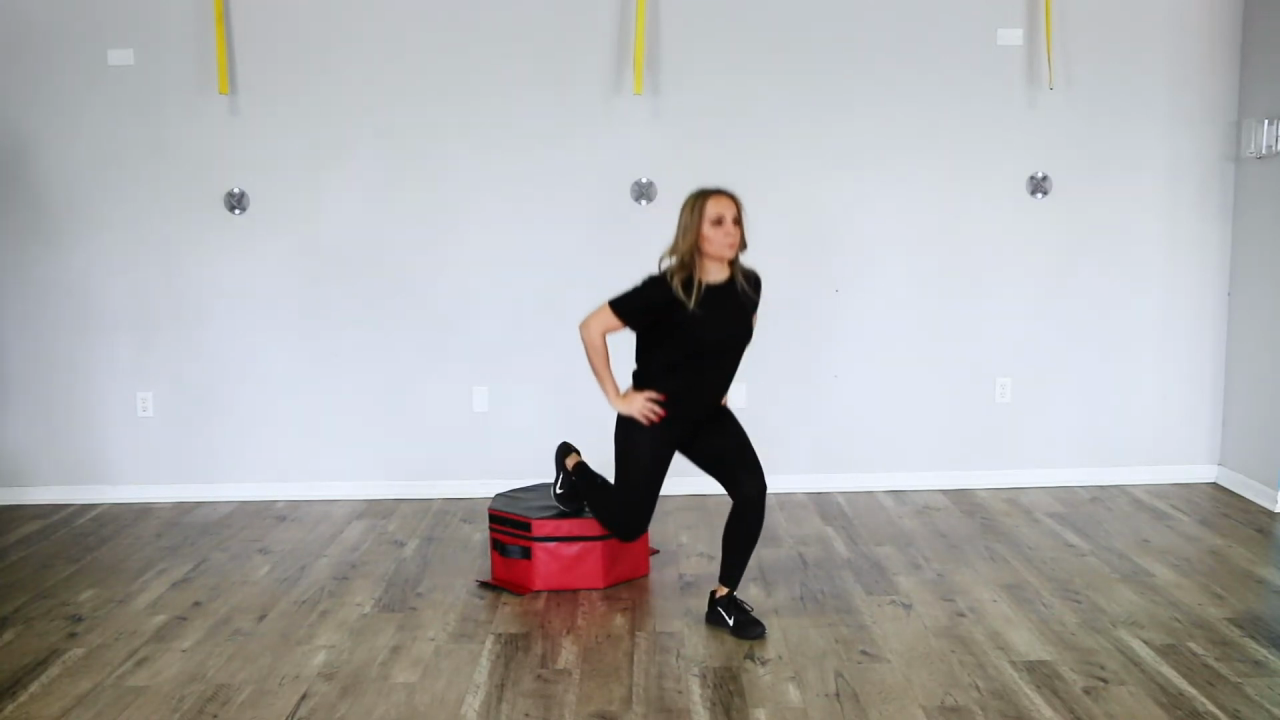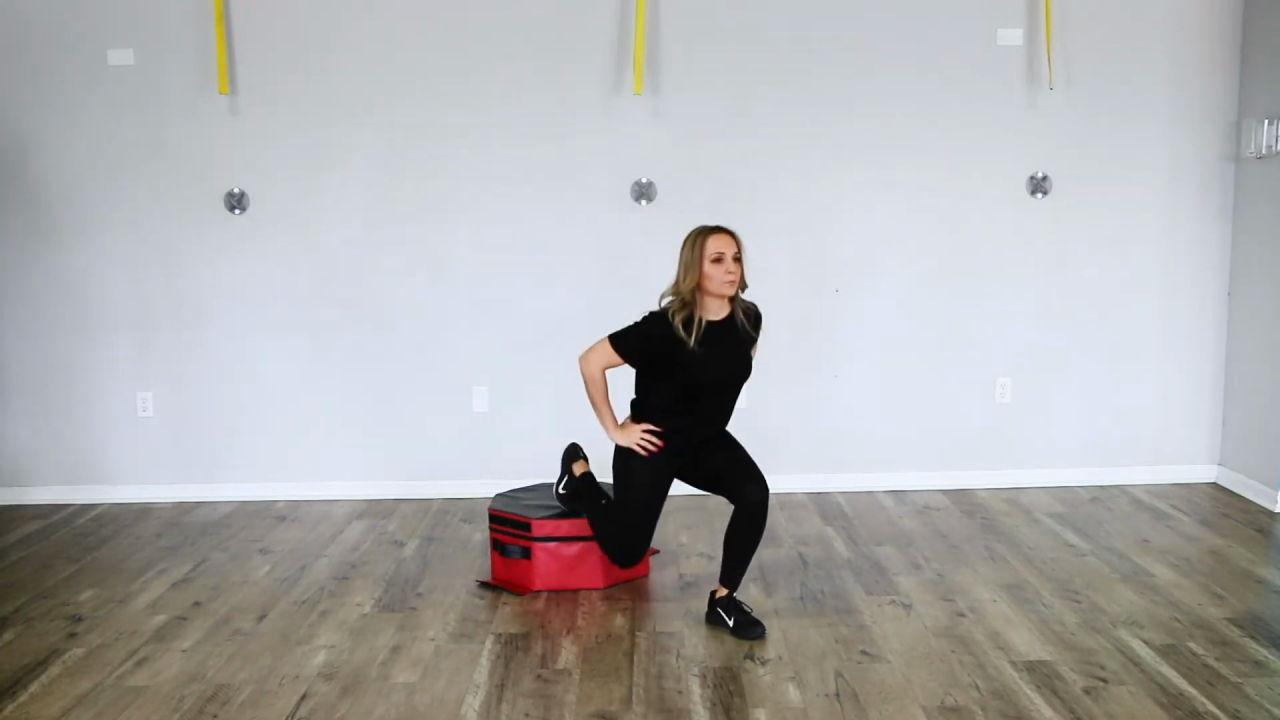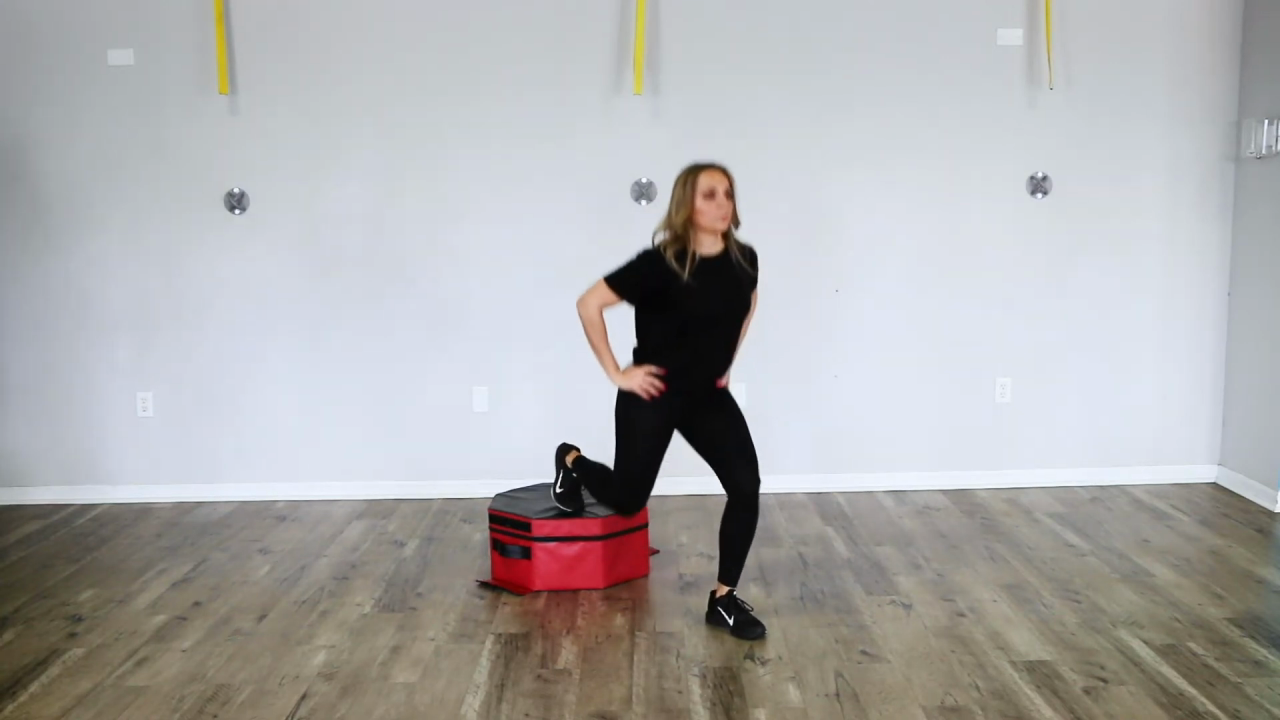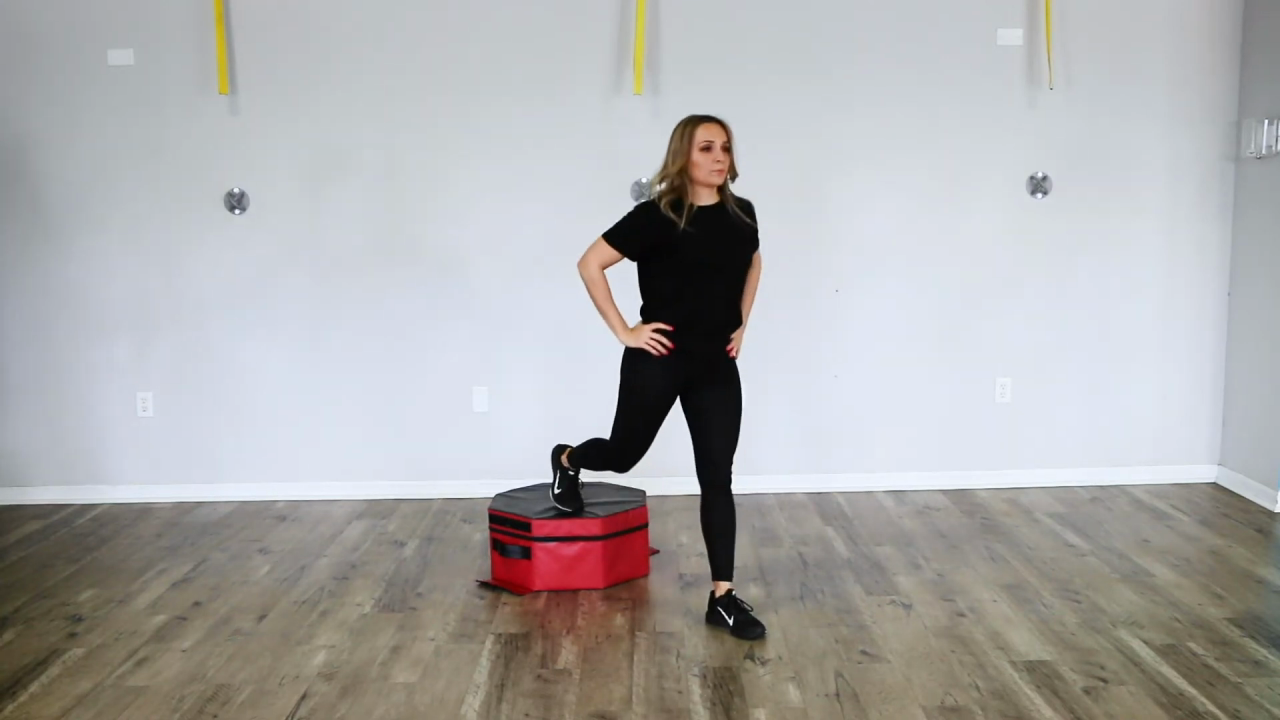
dt=0.3s
person 1, frame 1
left shoulder: (747, 286)
right shoulder: (666, 291)
right elbow: (592, 328)
right wrist: (617, 399)
left hip: (707, 416)
right hip: (653, 417)
left knee: (752, 490)
right knee: (627, 524)
left ankle: (724, 599)
right ankle: (572, 468)
person 1, frame 2
left shoulder: (748, 319)
right shoulder: (666, 328)
right elbow: (591, 362)
right wrist: (614, 429)
left hip: (707, 442)
right hip: (652, 445)
left knee: (754, 495)
right knee: (626, 552)
left ankle: (724, 600)
right ankle: (578, 468)
person 1, frame 3
left shoulder: (743, 259)
right shoulder: (660, 264)
right elbow: (589, 305)
right wrist: (616, 373)
left hip: (709, 396)
right hip: (652, 396)
left knee: (746, 486)
right knee: (627, 498)
left ankle: (724, 599)
right ankle: (571, 463)
person 1, frame 4
left shoulder: (741, 214)
right shoulder: (657, 216)
right elbow: (590, 263)
left wrist: (742, 324)
right wrist: (623, 331)
left hip: (716, 364)
right hip: (659, 359)
left knee: (717, 478)
right knee: (625, 454)
left ankle: (722, 598)
right ankle: (566, 461)
